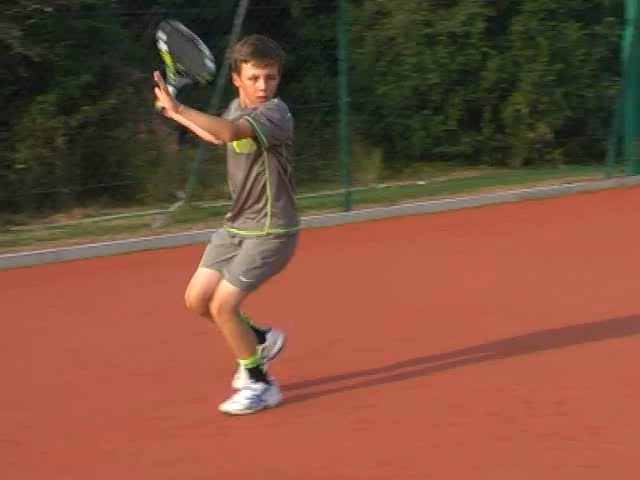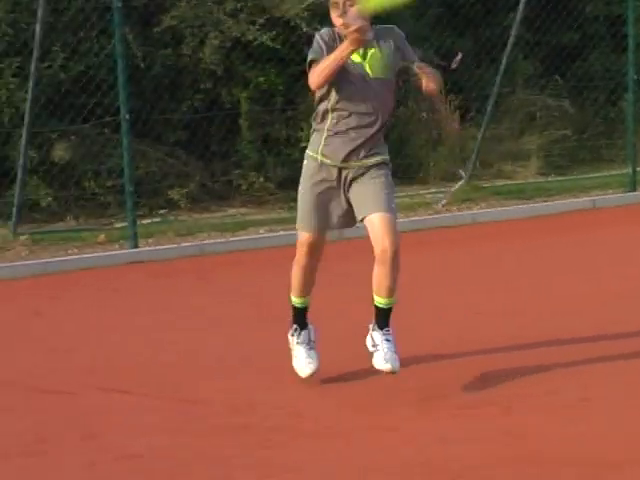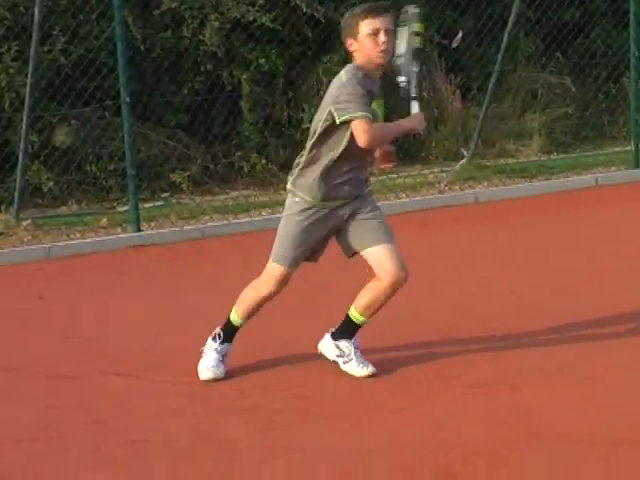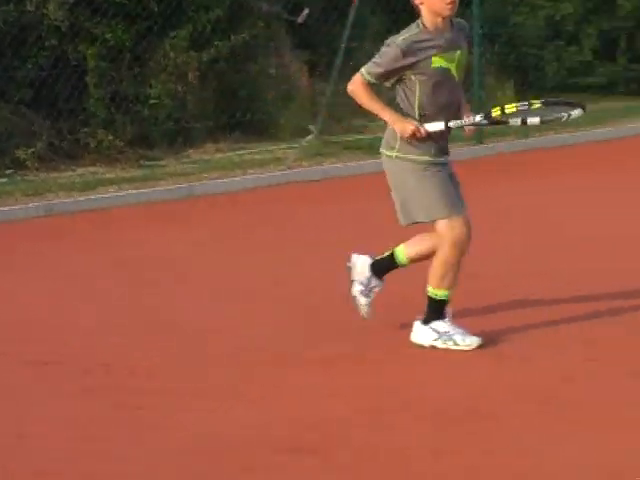
dt=0.5s
person 1, frame 1
left shoulder: (276, 113)
right shoulder: (238, 106)
left elbow: (224, 130)
left wrist: (176, 109)
left hip: (273, 232)
right hip: (239, 225)
left knee: (223, 305)
right knee: (195, 300)
left ankle: (259, 383)
right ankle: (263, 340)
person 1, frame 2
left shoulder: (391, 38)
right shoulder: (326, 40)
left elbow: (424, 76)
right elbow: (315, 81)
left wrist: (430, 78)
right wrist: (349, 43)
left hip: (371, 163)
right hip: (323, 161)
left knee: (387, 244)
right knee: (307, 248)
left ankle: (381, 331)
right ankle: (301, 330)
person 1, frame 3
left shoulder: (369, 81)
right shoulder: (350, 83)
right elbow: (367, 136)
left wrist: (376, 152)
right wrist: (408, 125)
left hip: (356, 196)
right hip: (313, 195)
left knee: (394, 274)
right knee: (273, 281)
left ankle: (342, 338)
right ankle: (222, 340)
person 1, frame 4
left shoulder: (460, 31)
right shoulder: (406, 45)
right elbow: (357, 86)
left wrist: (465, 112)
right wrist: (397, 120)
left hip: (432, 153)
right hip: (411, 154)
left knee: (447, 239)
right knee: (457, 235)
left ankle: (374, 268)
right ankle: (433, 323)
